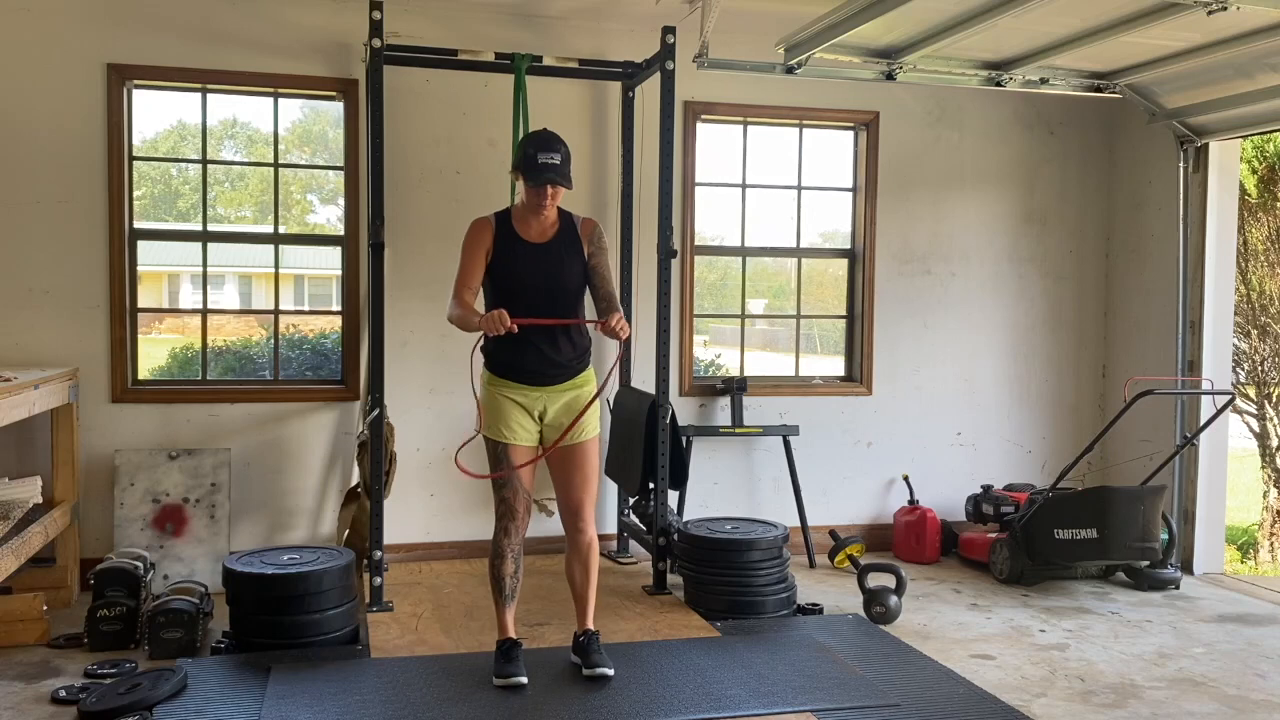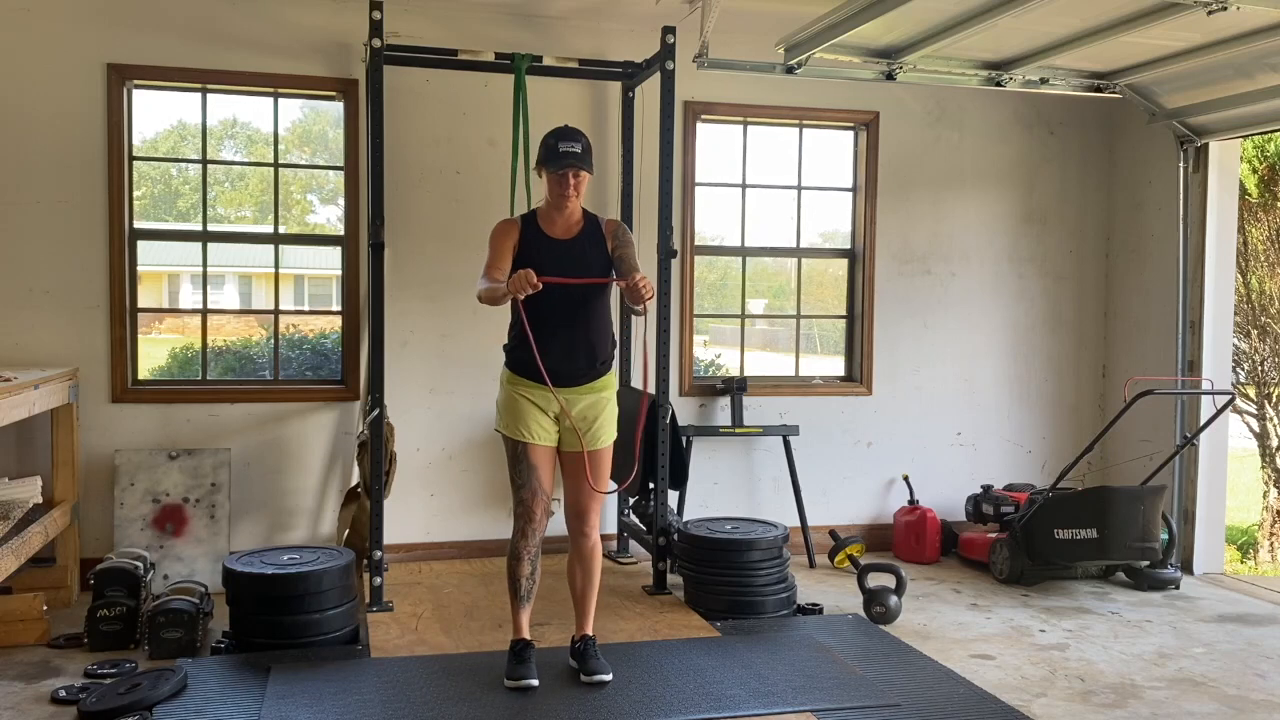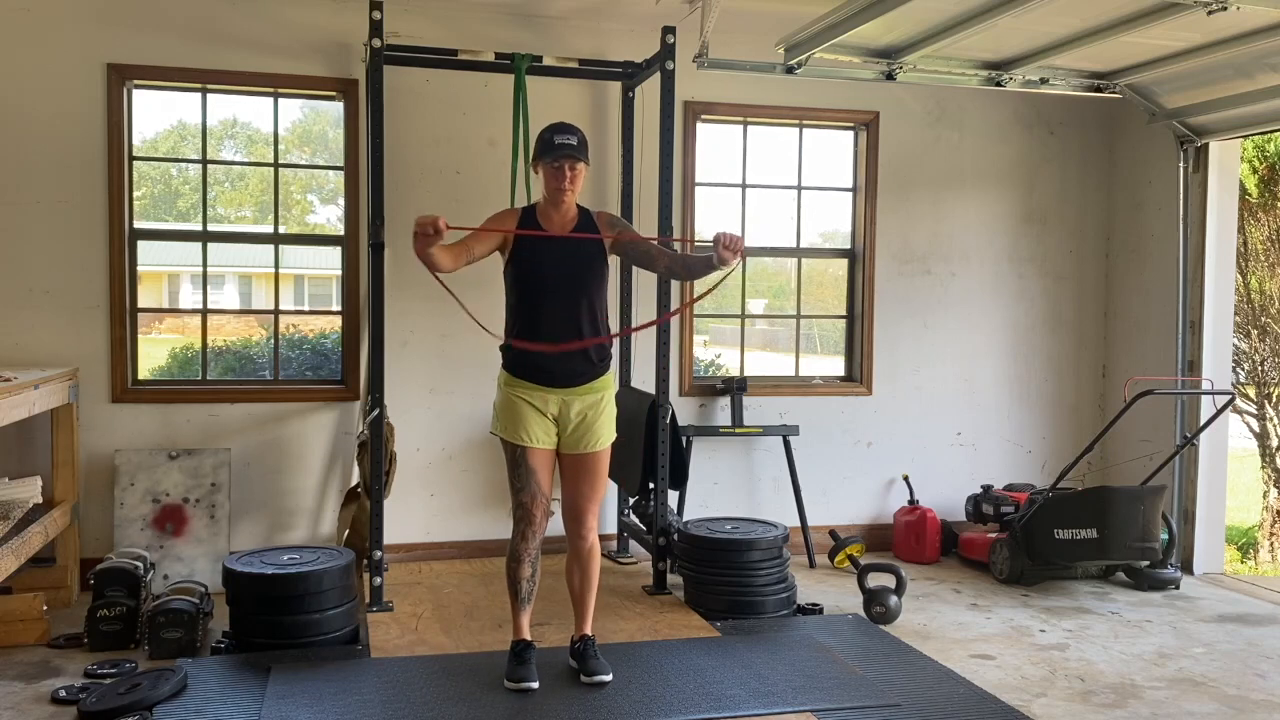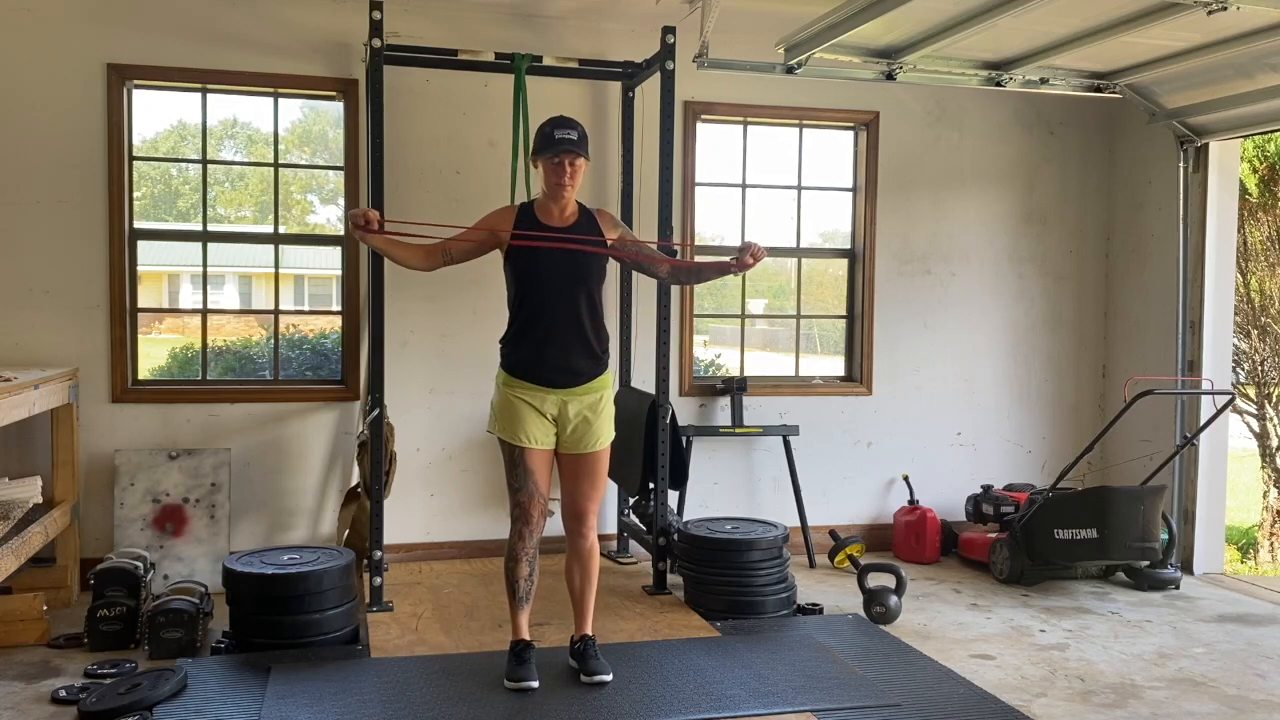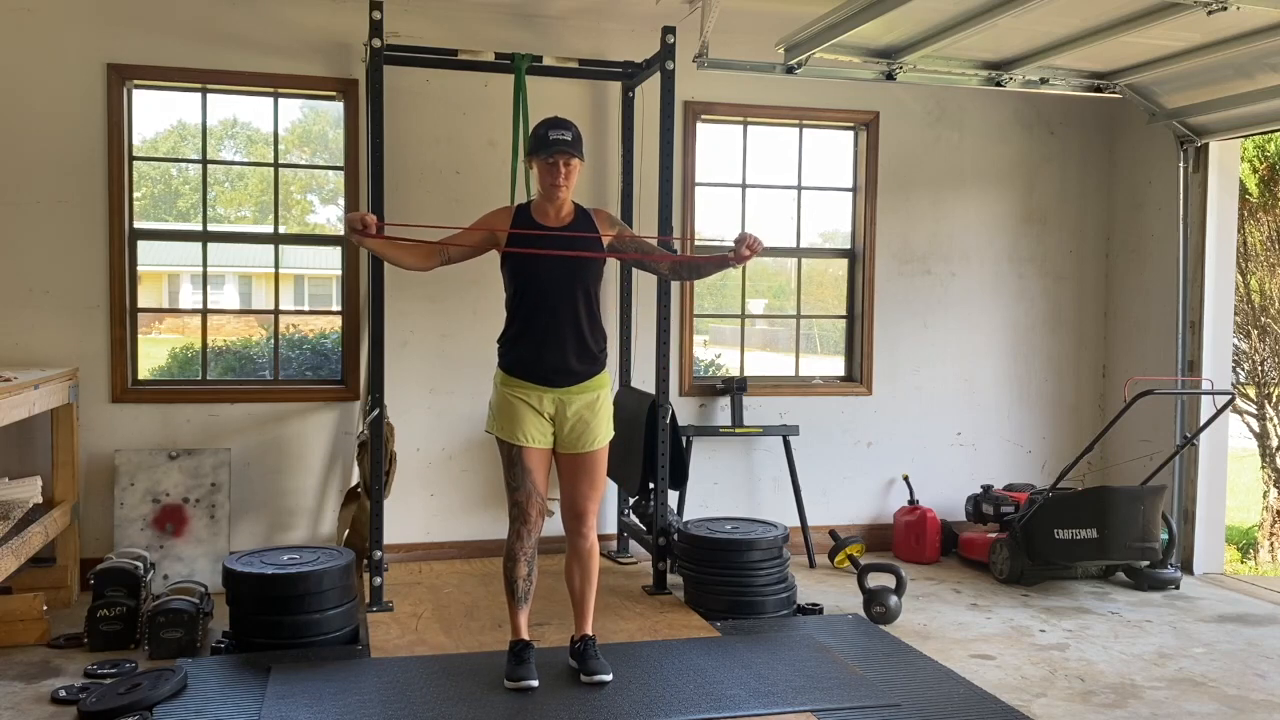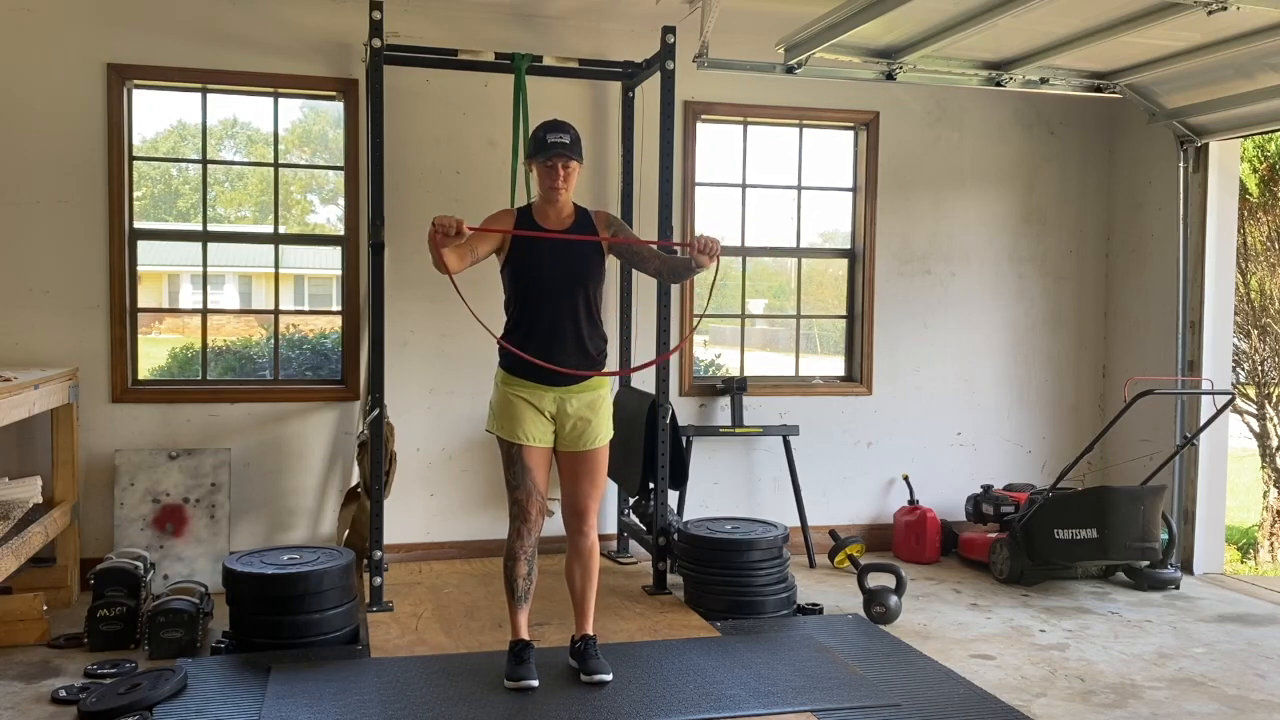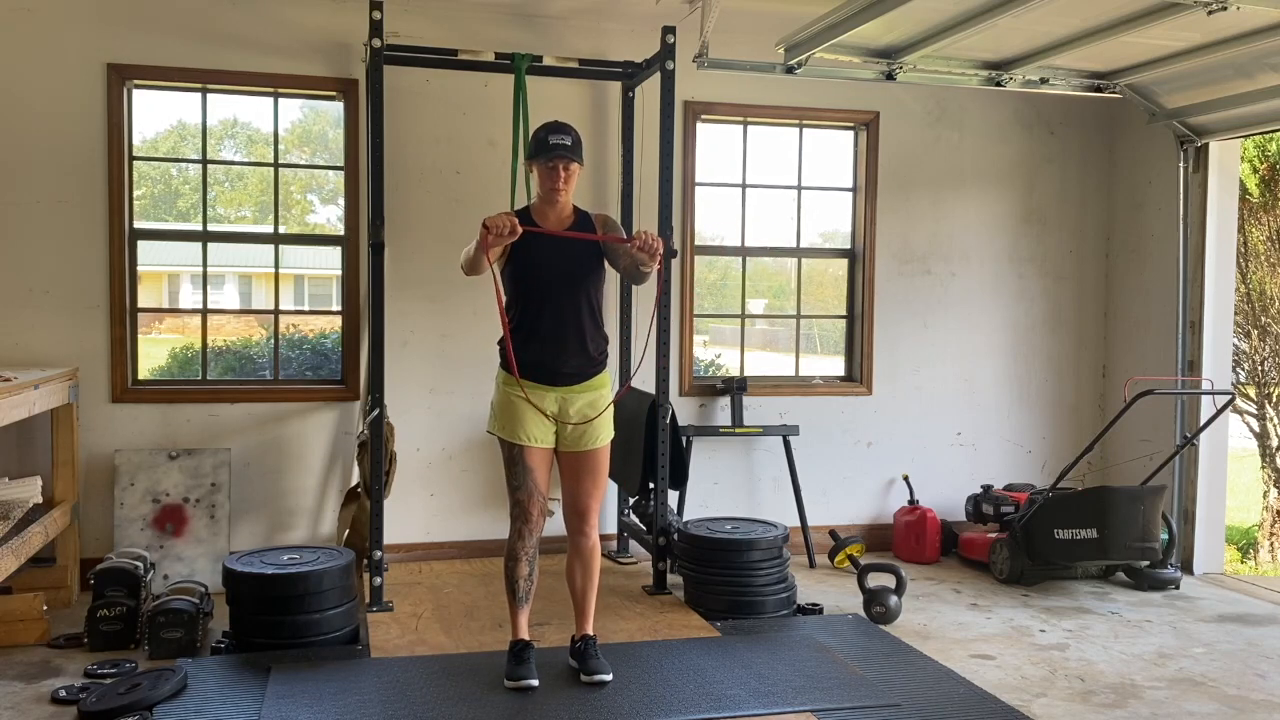
dt=0.5s
person 1, frame 1
left shoulder: (586, 232)
right shoulder: (486, 231)
left elbow: (605, 294)
right elbow: (456, 305)
left wrist: (615, 317)
right wrist: (480, 318)
left hip: (574, 390)
right hip: (508, 390)
left knee: (581, 521)
right knee: (511, 519)
left ankle: (586, 634)
right ankle: (507, 641)
person 1, frame 2
left shoulder: (610, 232)
right shoulder: (512, 230)
left elbow: (634, 286)
right elbow: (485, 288)
left wrist: (641, 292)
right wrist: (507, 286)
left hip: (593, 392)
right hip: (529, 390)
left knee: (586, 524)
right knee: (530, 520)
left ankle: (584, 639)
right ankle: (521, 642)
person 1, frame 3
left shoulder: (605, 228)
right shoulder: (510, 224)
left elbow: (668, 262)
right elbow: (446, 261)
left wrist: (716, 259)
right wrist: (426, 242)
left hip: (591, 392)
right hip: (526, 392)
left knee: (584, 525)
right knee: (529, 521)
left ankle: (584, 639)
right ankle: (521, 643)
person 1, frame 4
left shoulder: (603, 226)
right shoulder: (508, 222)
left elbow: (667, 269)
right elbow: (433, 256)
left wrist: (730, 265)
right wrist: (371, 237)
left hip: (589, 392)
right hip: (524, 391)
left knee: (584, 524)
right knee: (526, 522)
left ankle: (584, 639)
right ankle: (520, 643)
person 1, frame 5
left shoulder: (601, 225)
right shoulder: (504, 223)
left elbow: (669, 265)
right elbow: (430, 256)
left wrist: (729, 257)
right wrist: (369, 240)
left hip: (587, 391)
right hip: (521, 391)
left knee: (583, 523)
right knee: (525, 521)
left ankle: (584, 639)
right ankle: (519, 642)
person 1, frame 6
left shoulder: (601, 225)
right shoulder: (507, 224)
left elbow: (661, 266)
right elbow: (453, 262)
left wrist: (693, 261)
right wrist: (440, 243)
left hip: (588, 390)
right hip: (523, 390)
left knee: (584, 522)
right knee: (526, 520)
left ankle: (584, 638)
right ankle: (520, 642)
person 1, frame 7
left shoulder: (601, 227)
right shoulder: (510, 225)
left elbow: (636, 271)
right elbow: (470, 265)
left wrist: (648, 257)
right wrist: (484, 243)
left hip: (588, 390)
right hip: (523, 391)
left knee: (586, 523)
right knee: (526, 520)
left ankle: (585, 638)
right ankle: (520, 642)
